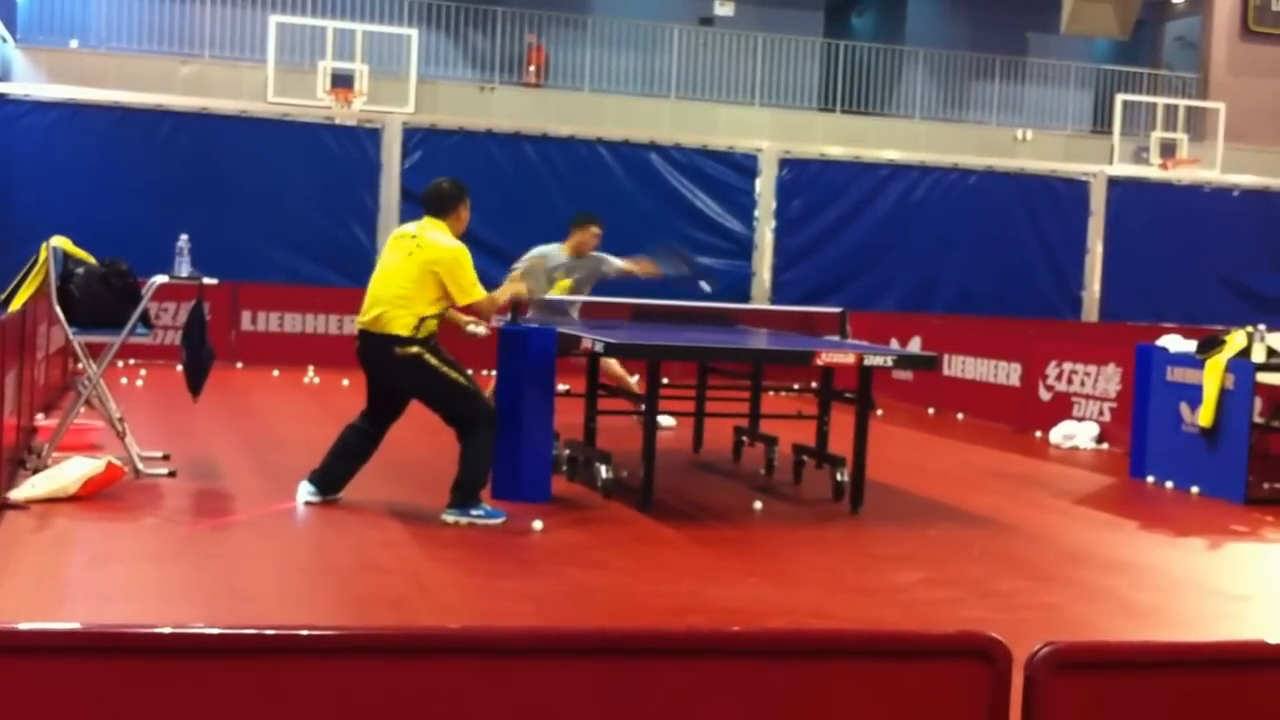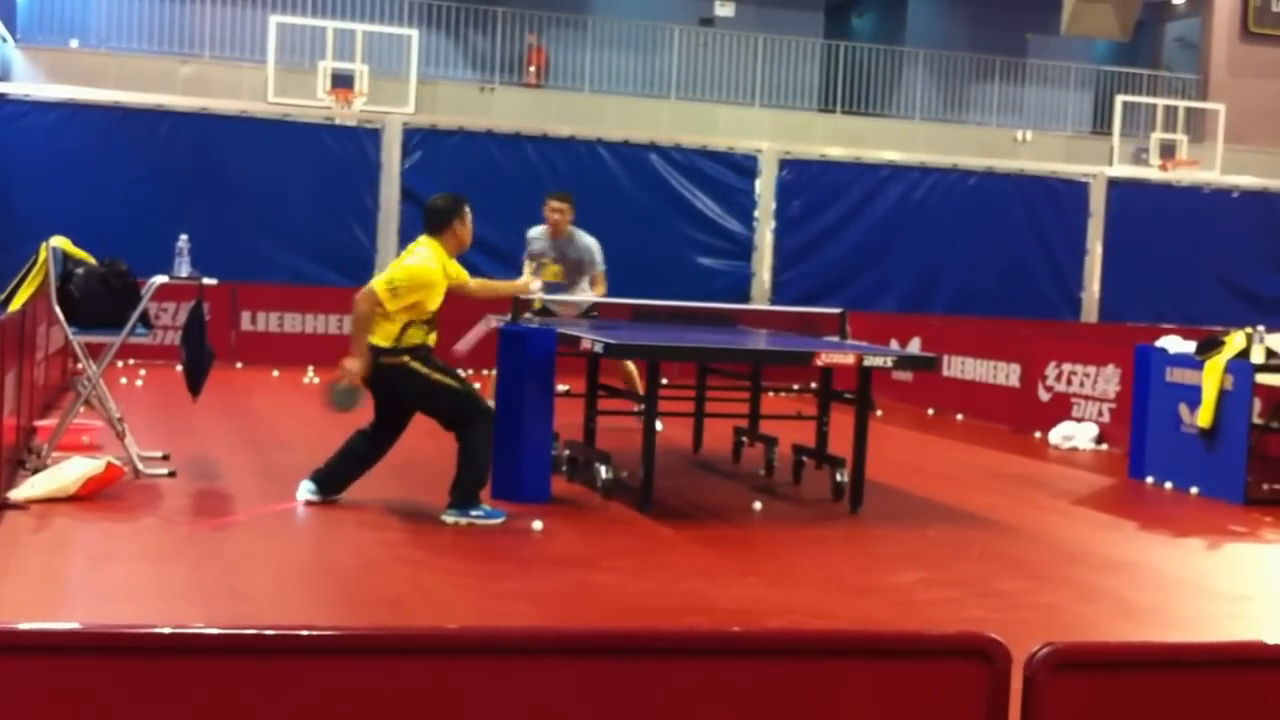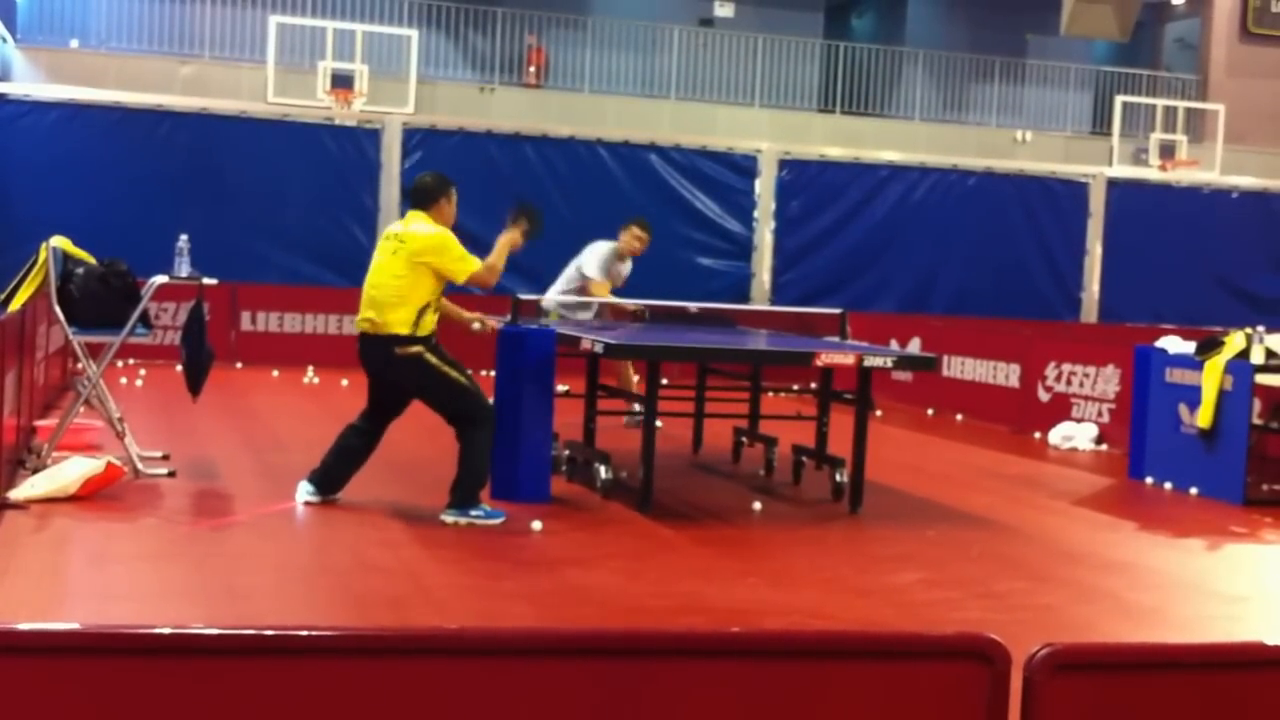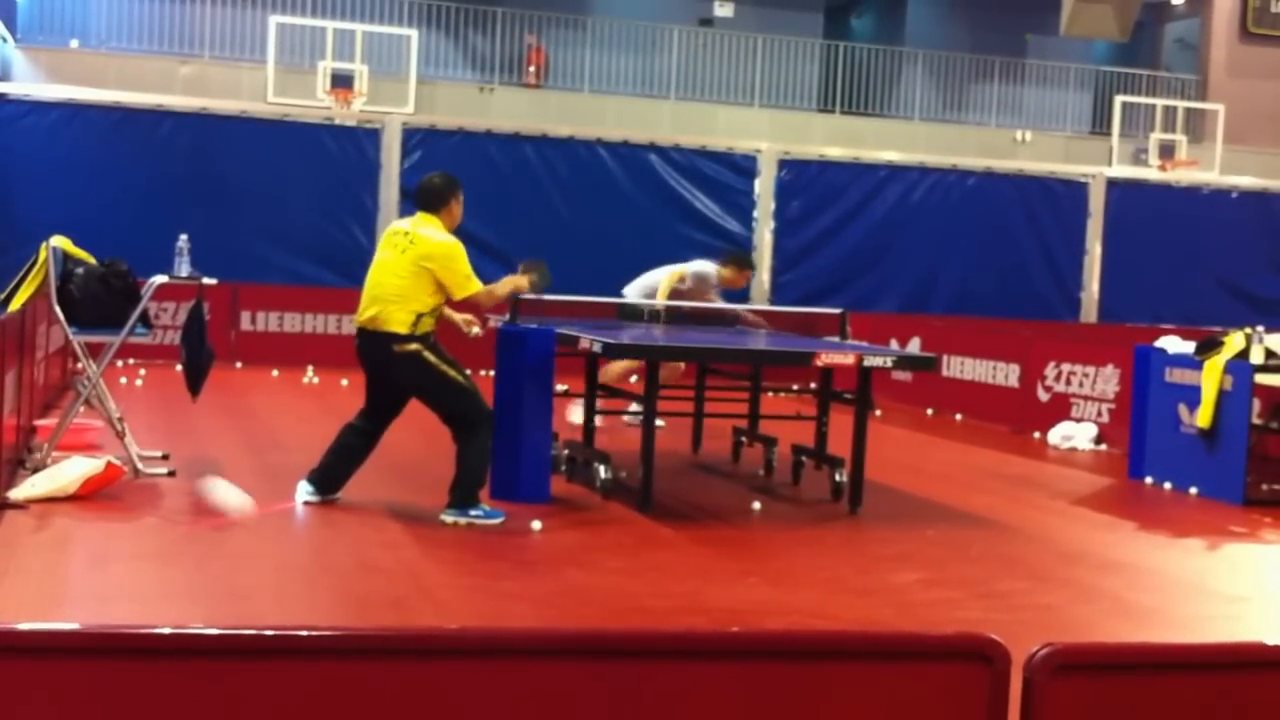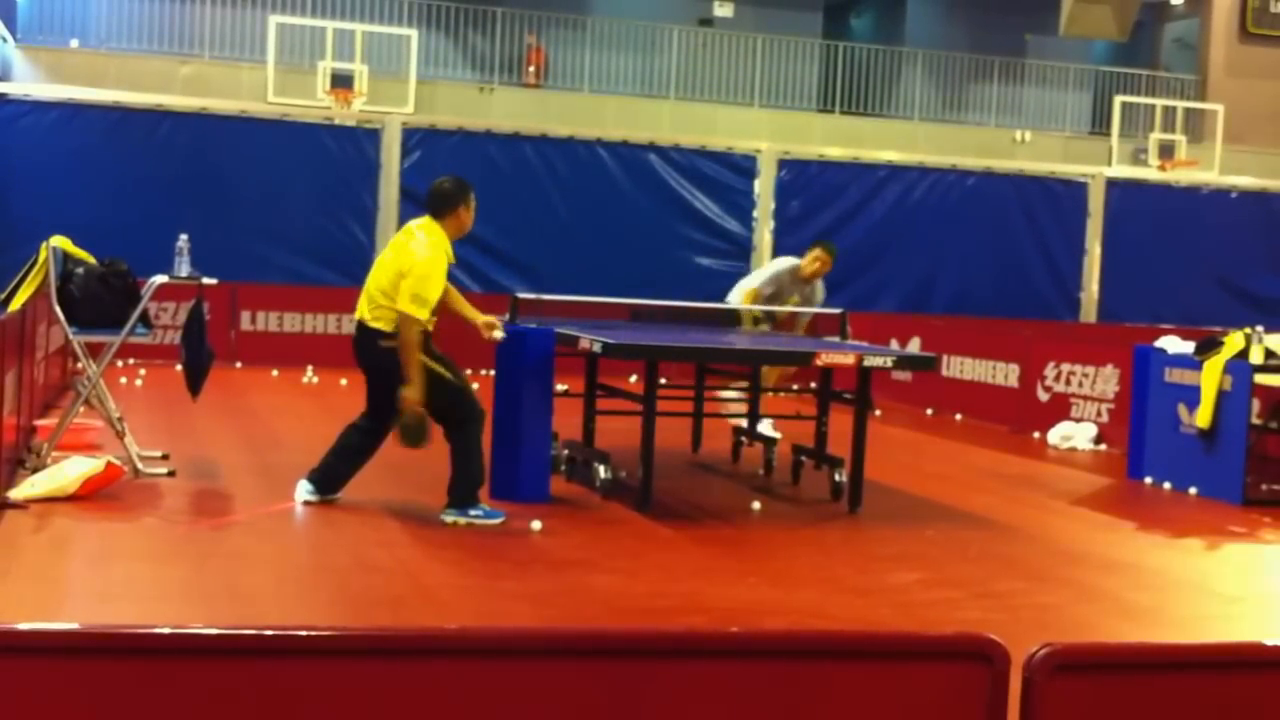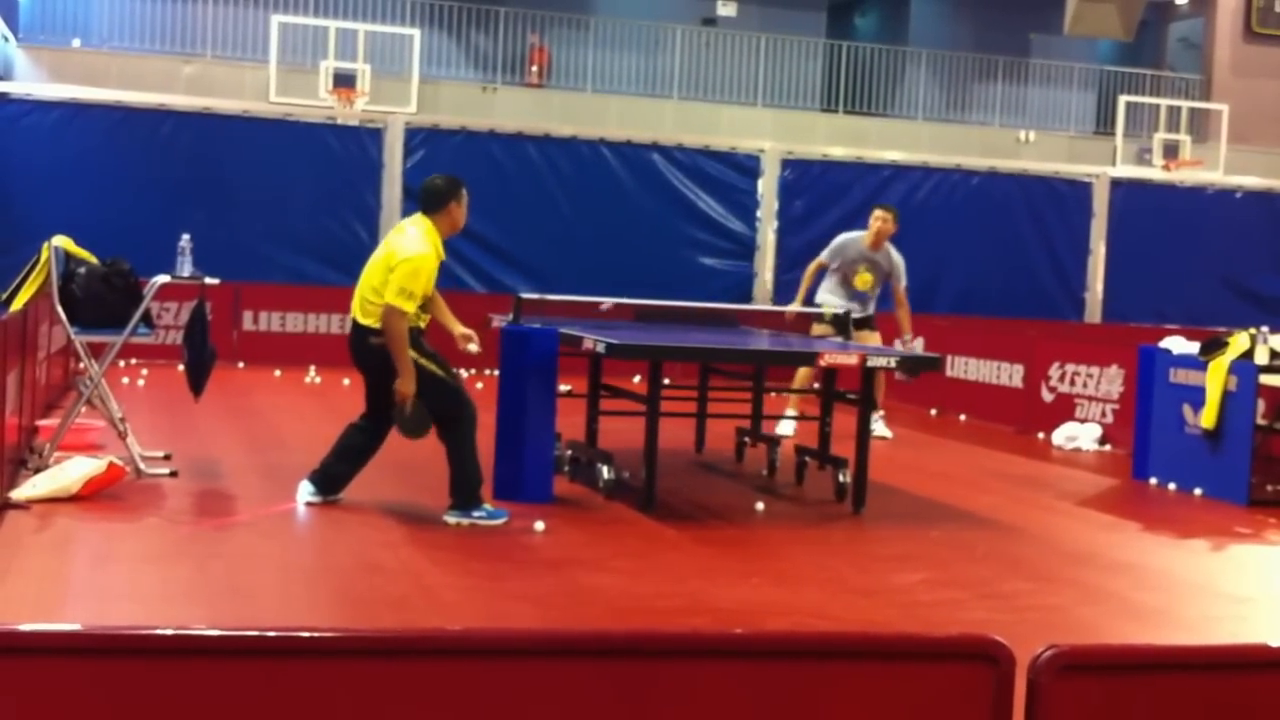
dt=0.4s
person 1, frame 1
left shoulder: (405, 234)
right shoulder: (450, 249)
right elbow: (484, 304)
left wrist: (455, 316)
right wrist: (511, 291)
left hip: (373, 341)
right hip: (406, 349)
left knee: (376, 418)
right knee: (479, 417)
left ankle: (319, 485)
right ankle: (465, 505)
person 1, frame 2
left shoulder: (435, 255)
right shoulder: (424, 268)
left elbow: (469, 285)
right elbow: (365, 299)
left wrist: (517, 287)
right wrist: (359, 356)
left hip: (393, 354)
right hip: (391, 358)
left knee: (386, 426)
right knee: (476, 418)
left ankle: (320, 485)
right ankle: (465, 505)
person 1, frame 3
left shoulder: (395, 232)
right shoulder: (435, 237)
right elbow: (485, 276)
left wrist: (462, 314)
right wrist: (506, 241)
left hip: (375, 344)
right hip: (407, 349)
left knee: (375, 418)
right knee: (478, 416)
left ankle: (319, 485)
right ankle: (465, 505)
person 1, frame 4
left shoulder: (397, 230)
right shoulder: (444, 245)
right elbow: (482, 297)
left wrist: (452, 315)
right wrist: (513, 284)
left hip: (372, 340)
right hip: (405, 348)
left knee: (374, 417)
right knee: (475, 417)
left ankle: (318, 485)
right ankle: (464, 505)
person 1, frame 5
left shoulder: (419, 229)
right shoulder: (429, 256)
left elbow: (441, 289)
right elbow: (408, 324)
left wrist: (477, 317)
right wrist: (413, 383)
left hip: (373, 337)
right hip: (390, 342)
left knee: (378, 416)
right knee: (466, 414)
left ankle: (318, 484)
right ankle: (463, 504)
person 1, frame 6
left shoulder: (413, 228)
right shoulder: (419, 252)
right elbow: (394, 316)
left wrist: (454, 327)
right wrist: (405, 375)
left hip: (367, 336)
right hip: (384, 341)
left knee: (378, 417)
right knee: (458, 413)
left ankle: (320, 484)
right ankle: (467, 505)
person 2, frame 1
left shoulder: (596, 261)
right shoulder: (541, 255)
left elbow: (627, 267)
right elbow: (513, 281)
left wrist: (643, 268)
left knee: (616, 374)
person 2, frame 2
left shoulder: (586, 244)
right shoulder: (534, 236)
left elbow: (600, 286)
left wrist: (576, 304)
right wrist: (527, 278)
left hip: (582, 309)
right hip: (548, 308)
left knee: (619, 357)
person 2, frame 3
left shoulder: (626, 264)
right shoulder: (601, 252)
right elbow: (596, 293)
left wrist: (607, 316)
right wrist: (631, 307)
left hip: (586, 314)
right hip: (558, 310)
left ankle: (635, 410)
person 2, frame 4
left shoulder: (707, 290)
right shoulder: (707, 273)
right elbow: (672, 277)
right wrist: (659, 303)
left hip: (650, 308)
right hip: (639, 303)
left knee: (675, 366)
right knee: (637, 359)
left ankle: (637, 409)
person 2, frame 5
left shoulder: (816, 292)
right shoulder: (783, 268)
left elbow: (798, 328)
right elbow: (748, 297)
right wrist: (750, 332)
left hip: (763, 314)
right hip: (740, 307)
left knee: (788, 365)
left ankle: (736, 392)
person 2, frame 6
left shoulder: (894, 260)
right shoulder: (845, 242)
left elbow: (900, 301)
right elbow: (815, 267)
left wrist: (906, 338)
right wrist: (798, 301)
left hip: (862, 314)
right hip: (829, 307)
left ankle: (875, 418)
right ankle: (790, 415)
